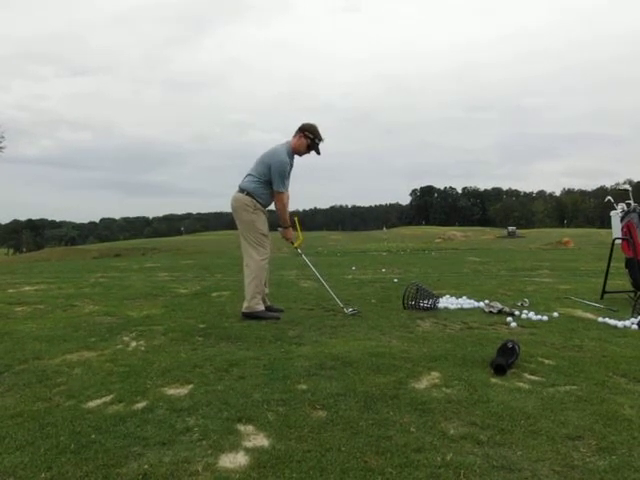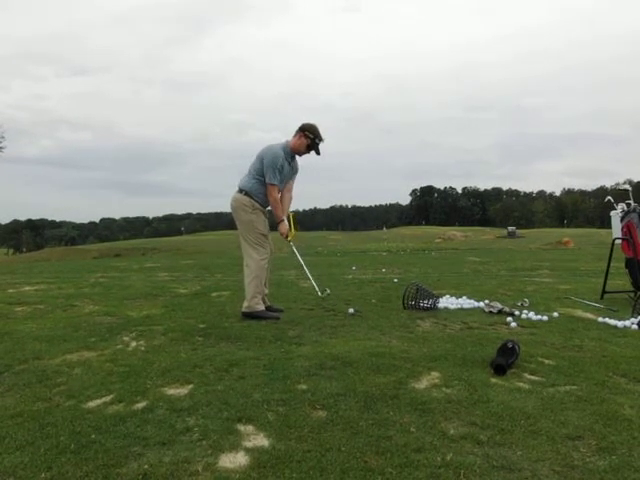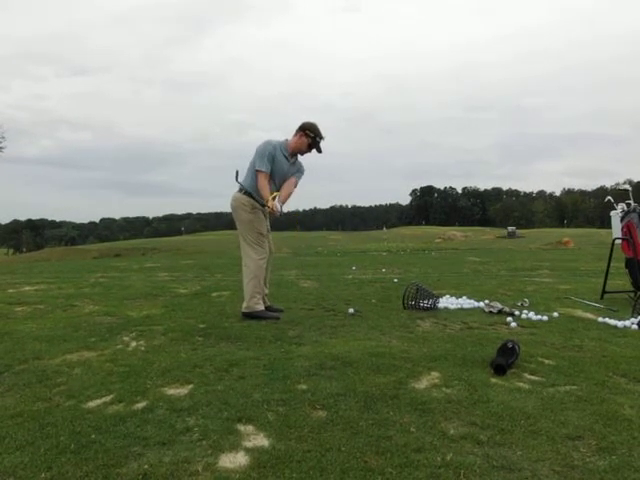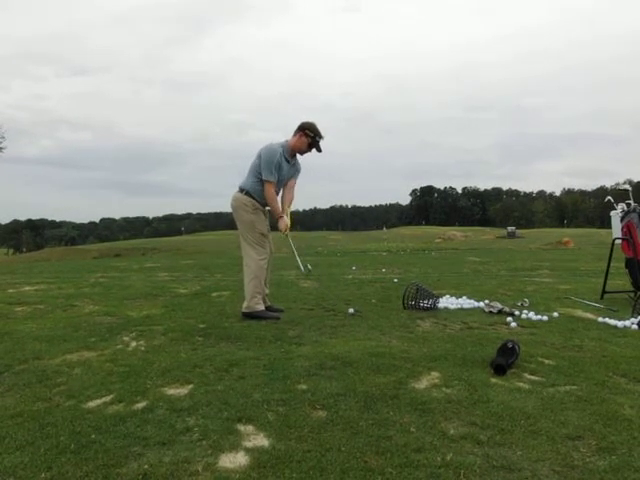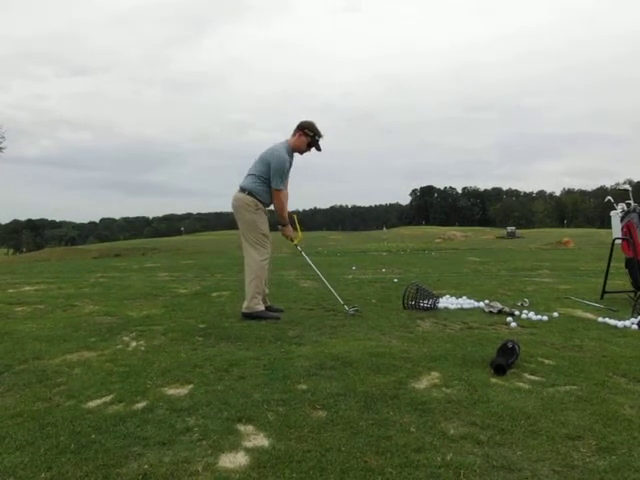
dt=0.3s
person 1, frame 1
left shoulder: (288, 157)
right shoulder: (280, 158)
left elbow: (284, 193)
right elbow: (279, 197)
left wrist: (286, 223)
right wrist: (286, 226)
left hip: (253, 204)
right hip: (248, 204)
left knee: (262, 253)
right knee: (257, 254)
left ankle: (260, 301)
right ankle: (252, 307)
person 1, frame 2
left shoulder: (293, 163)
right shoulder: (275, 153)
left elbow: (287, 193)
right elbow: (271, 192)
left wrist: (284, 219)
right wrist: (280, 221)
left hip: (255, 206)
right hip: (247, 203)
left knee: (265, 253)
right knee: (257, 254)
left ankle: (260, 301)
right ankle: (252, 306)
person 1, frame 3
left shoulder: (298, 167)
right shoulder: (269, 147)
left elbow: (288, 187)
right elbow: (262, 179)
left wrist: (278, 204)
right wrist: (269, 201)
left hip: (259, 206)
right hip: (246, 202)
left knee: (266, 253)
right knee: (256, 254)
left ankle: (261, 301)
right ankle: (252, 306)
person 1, frame 4
left shoulder: (295, 165)
right shoulder: (272, 151)
left elbow: (288, 190)
right elbow: (268, 189)
left wrist: (286, 215)
right wrist: (280, 217)
left hip: (258, 206)
right hip: (247, 203)
left knee: (265, 253)
right knee: (257, 254)
left ankle: (261, 301)
right ankle: (252, 306)
person 1, frame 5
left shoulder: (287, 156)
right shoulder: (280, 156)
left elbow: (283, 191)
right elbow: (277, 195)
left wrist: (285, 221)
right wrist: (284, 224)
left hip: (252, 203)
right hip: (249, 203)
left knee: (262, 253)
right knee: (259, 254)
left ankle: (260, 301)
right ankle: (252, 307)
